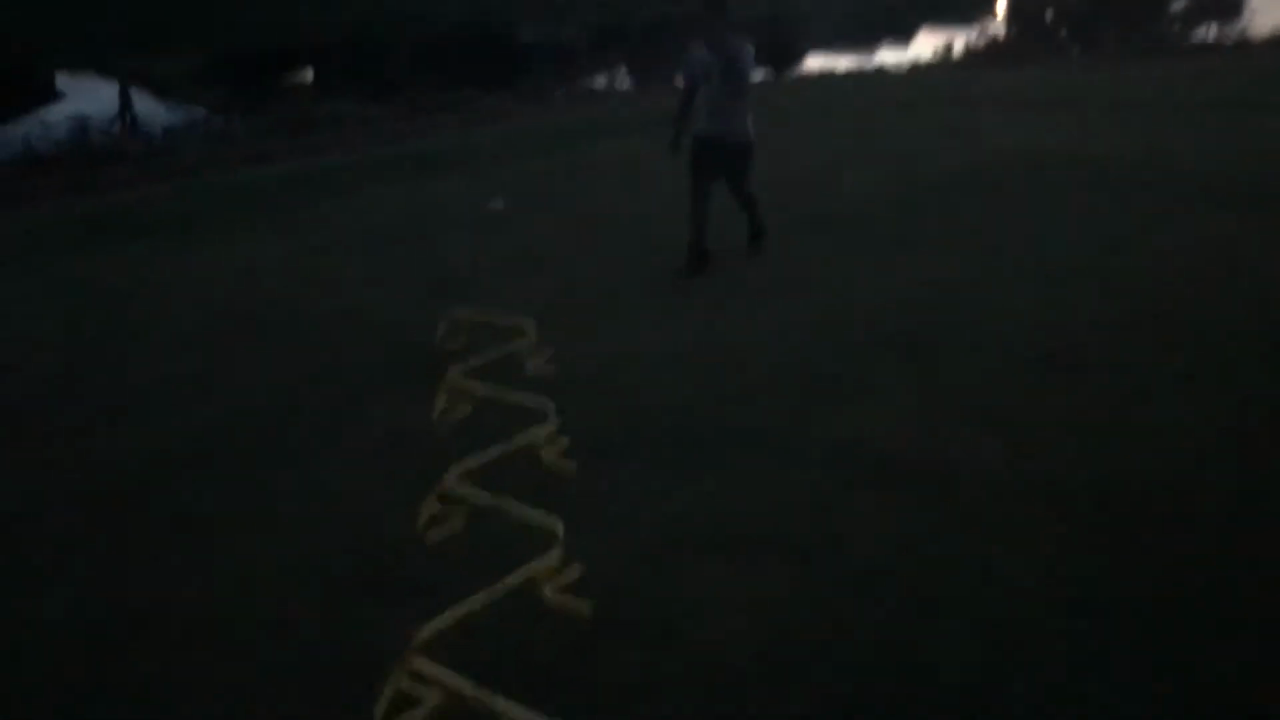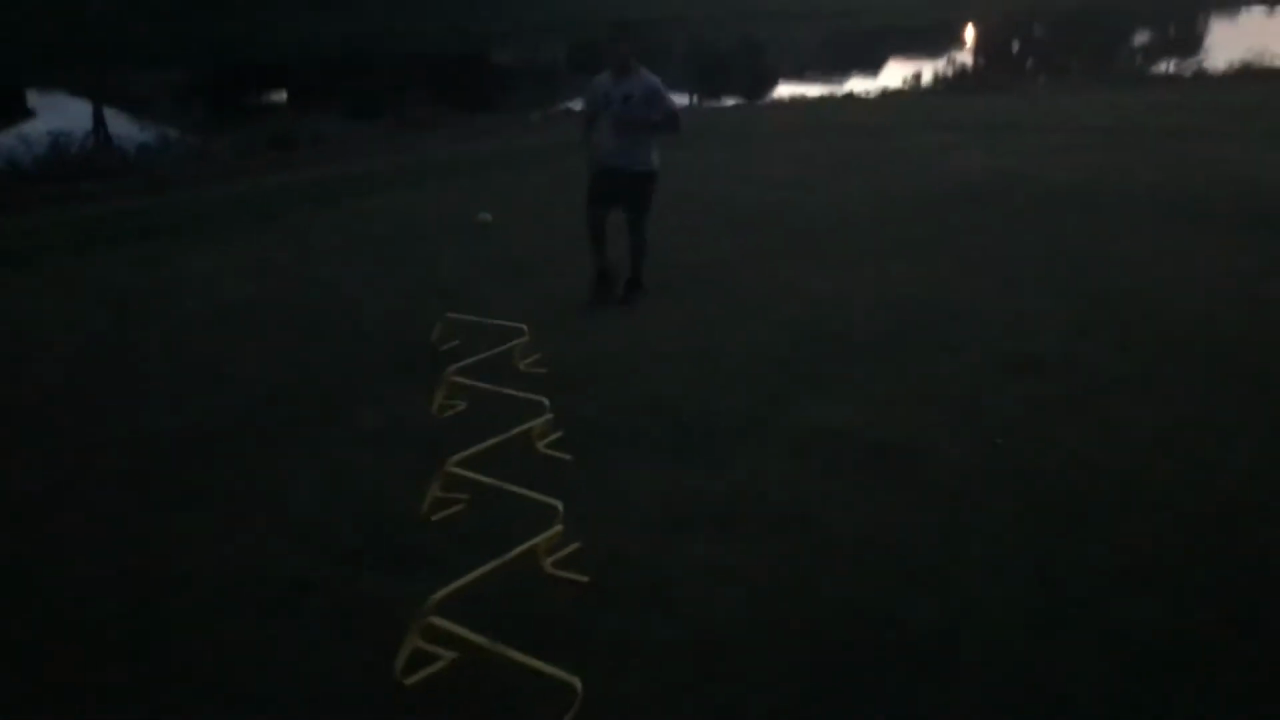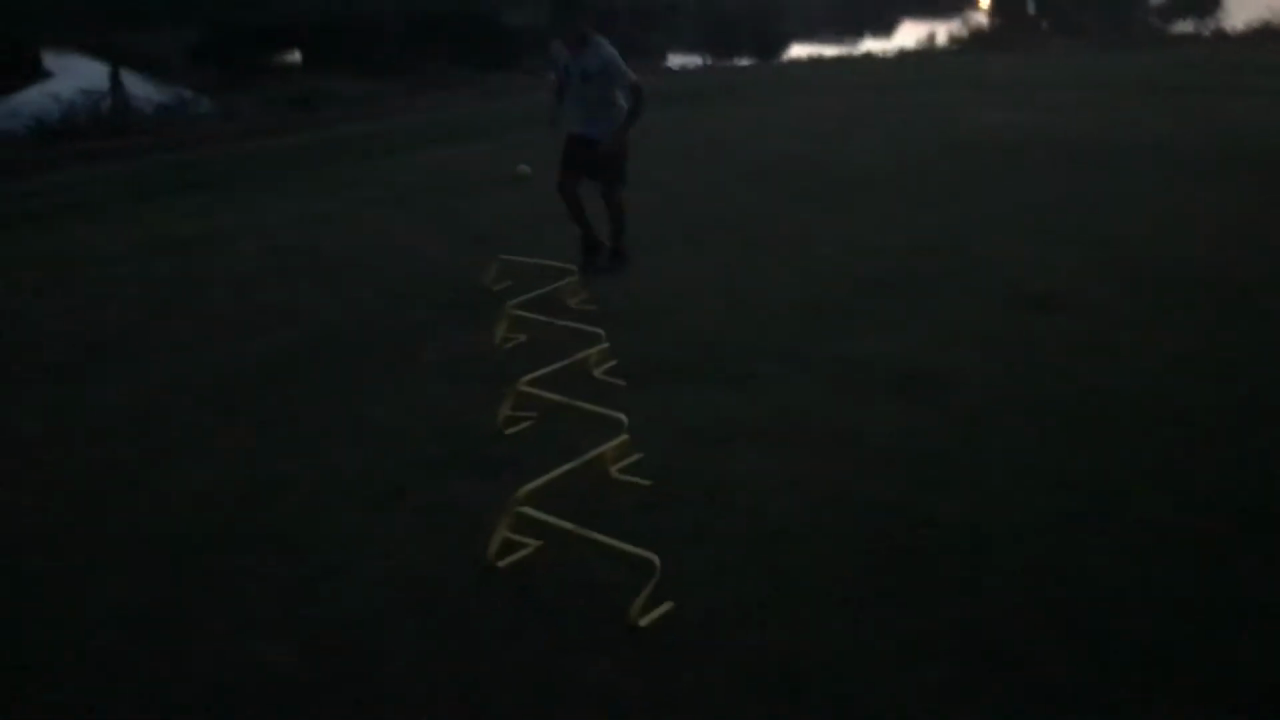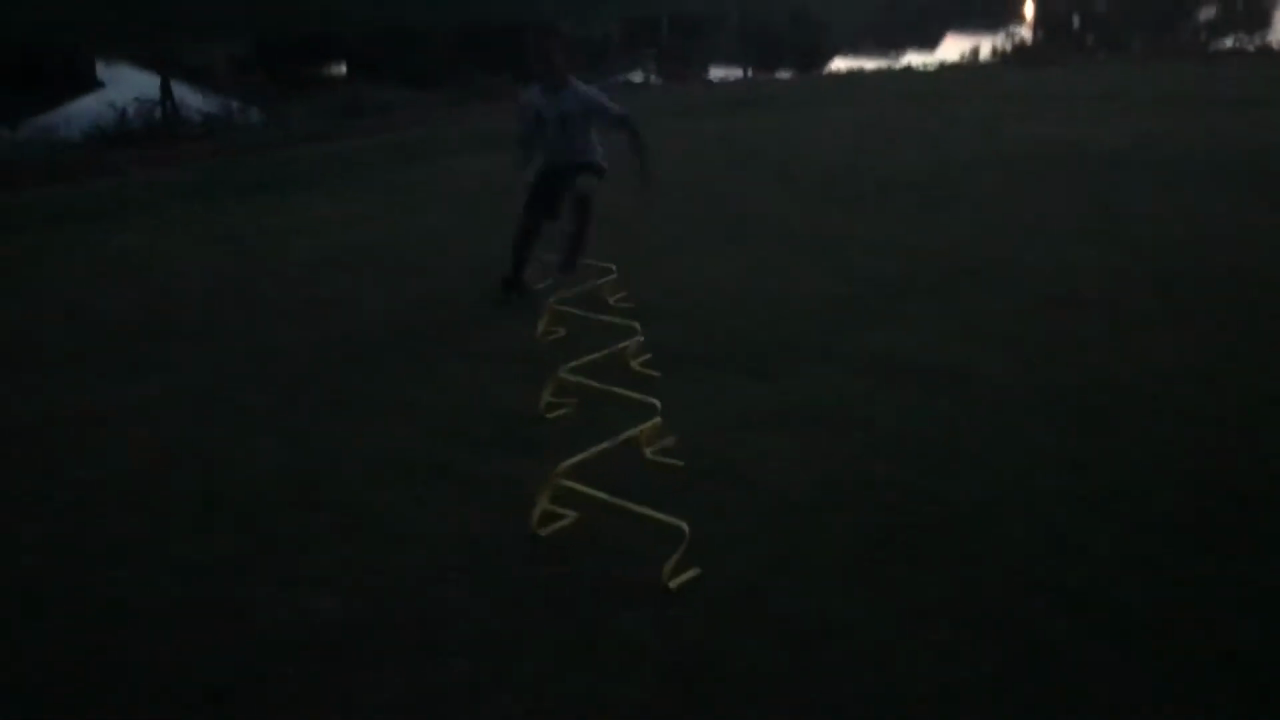
dt=0.7s
person 1, frame 1
left shoulder: (741, 50)
right shoulder: (696, 56)
left elbow: (740, 83)
right elbow: (688, 96)
left wrist: (722, 44)
right wrist: (677, 132)
left hip: (737, 133)
right hip: (703, 132)
left knee: (739, 189)
right knee: (698, 190)
left ankle: (756, 227)
right ankle: (698, 251)
person 1, frame 2
left shoulder: (648, 84)
right shoulder: (598, 84)
left elbow: (673, 123)
right elbow: (590, 123)
left wrist: (638, 123)
right wrist: (593, 151)
left hip: (640, 165)
right hip: (607, 163)
left knee: (636, 223)
right knee: (594, 218)
left ankle: (636, 280)
right ankle: (602, 273)
person 1, frame 3
left shoulder: (605, 56)
right shoulder: (560, 49)
left elbow: (637, 96)
left wrist: (619, 136)
right wrist: (557, 107)
left hip: (610, 135)
right hip: (578, 131)
left knee: (610, 193)
right knee: (565, 185)
left ankle: (619, 251)
right ankle: (591, 242)
person 1, frame 4
left shoulder: (584, 96)
right shoulder: (530, 99)
left elbow: (625, 121)
right elbow: (528, 137)
left wrist: (642, 162)
right wrist: (527, 157)
left hip: (586, 162)
right hip: (551, 165)
left knee: (582, 194)
right knee: (527, 227)
left ankle: (574, 251)
right ankle: (515, 278)
